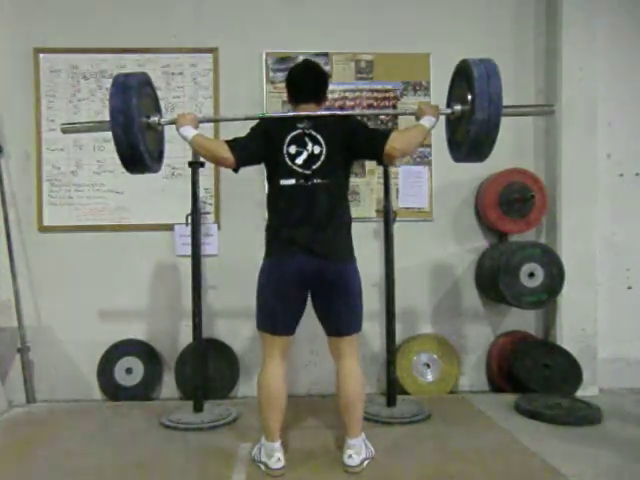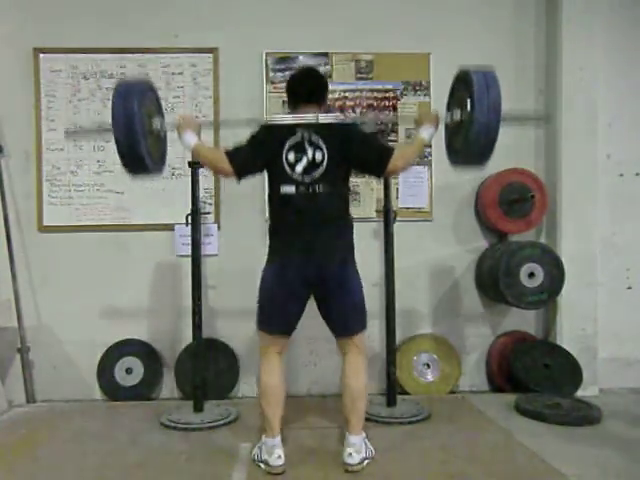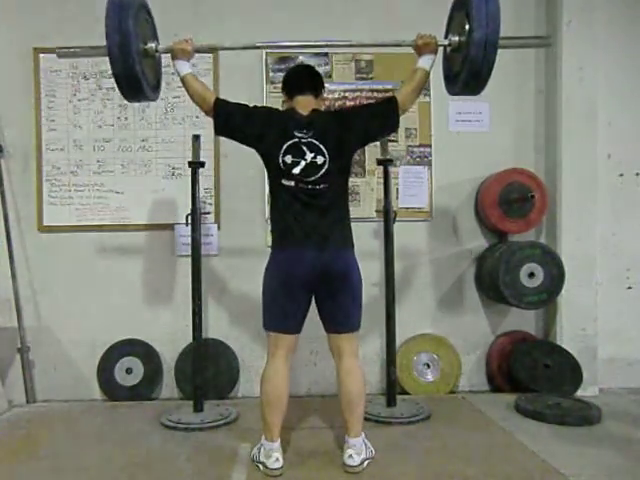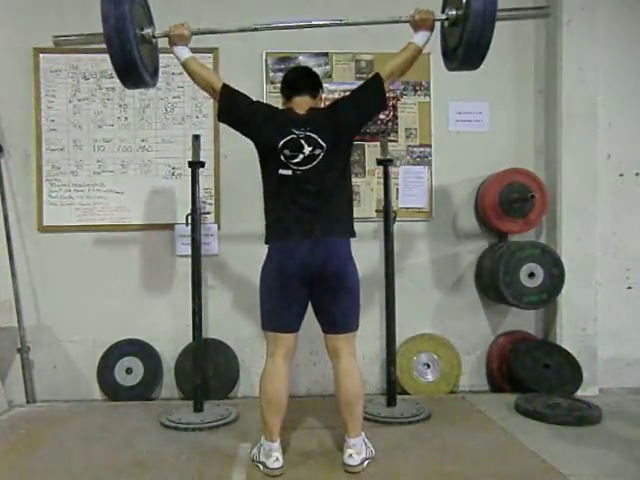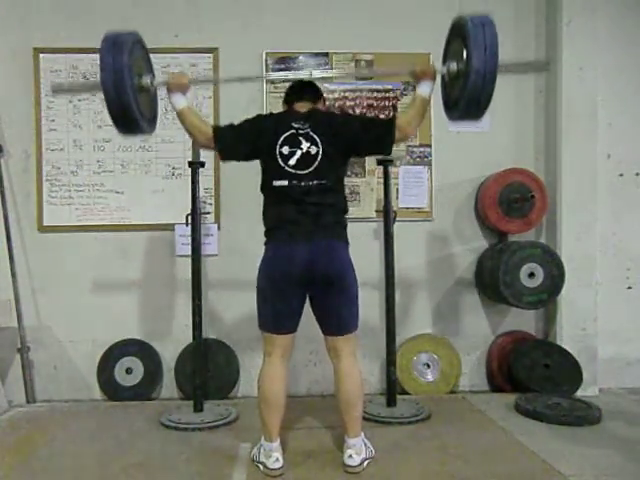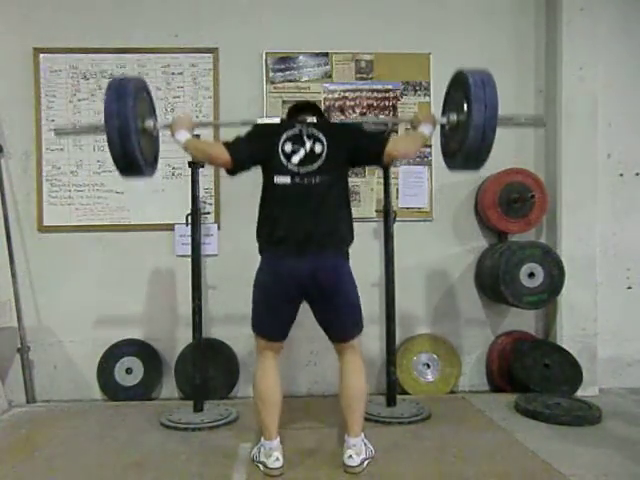
dt=0.5s
person 1, frame 1
left shoulder: (271, 129)
right shoulder: (344, 127)
left elbow: (227, 156)
right elbow: (394, 148)
left wrist: (188, 131)
right wrist: (426, 120)
left hip: (283, 260)
right hip: (335, 260)
left knee: (274, 354)
right knee: (346, 354)
left ankle: (271, 450)
right ankle: (355, 447)
person 1, frame 2
left shoulder: (271, 136)
right shoulder: (345, 134)
left elbow: (226, 165)
right elbow: (394, 163)
left wrist: (189, 137)
right wrist: (425, 132)
left hip: (286, 263)
right hip: (336, 262)
left knee: (271, 352)
right knee: (354, 350)
left ankle: (272, 446)
right ankle: (355, 445)
person 1, frame 3
left shoulder: (268, 124)
right shoulder: (345, 124)
left elbow: (210, 103)
right elbow: (402, 100)
left wrist: (182, 64)
right wrist: (425, 59)
left hip: (288, 258)
right hip: (338, 256)
left knee: (279, 355)
right knee: (347, 354)
person 1, frame 4
left shoulder: (265, 123)
right shoulder: (340, 119)
left elbow: (214, 85)
right elbow: (388, 74)
left wrist: (181, 49)
right wrist: (421, 34)
left hip: (284, 256)
right hip: (334, 253)
left knee: (278, 356)
right knee: (344, 355)
person 1, frame 5
left shoulder: (264, 128)
right shoulder: (340, 125)
left elbow: (206, 137)
right elbow: (404, 130)
left wrist: (178, 100)
right wrist: (424, 89)
left hip: (281, 253)
right hip: (331, 252)
left knee: (275, 354)
right knee: (344, 352)
person 1, frame 6
left shoulder: (267, 134)
right shoulder: (343, 133)
left elbow: (219, 156)
right elbow: (400, 150)
left wrist: (183, 135)
right wrist: (424, 129)
left hip: (278, 264)
right hip: (331, 263)
left knee: (267, 354)
right knee: (350, 352)
left ankle: (271, 450)
right ankle: (355, 447)
